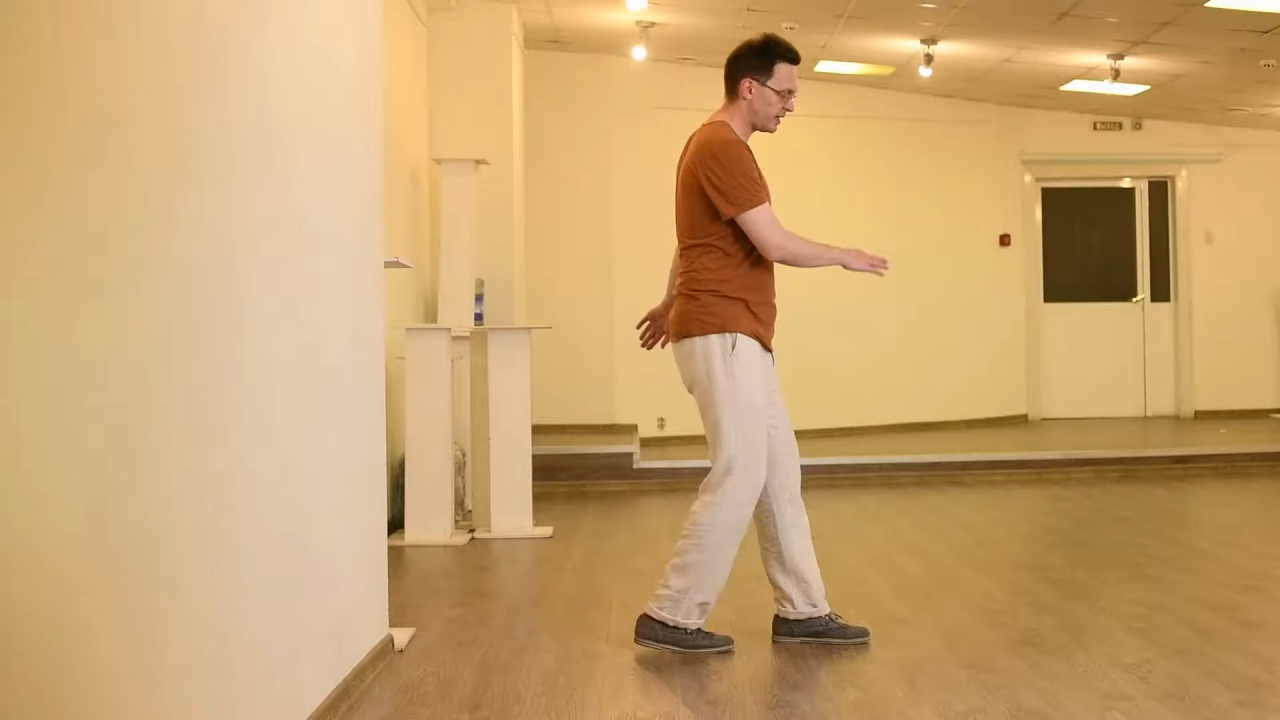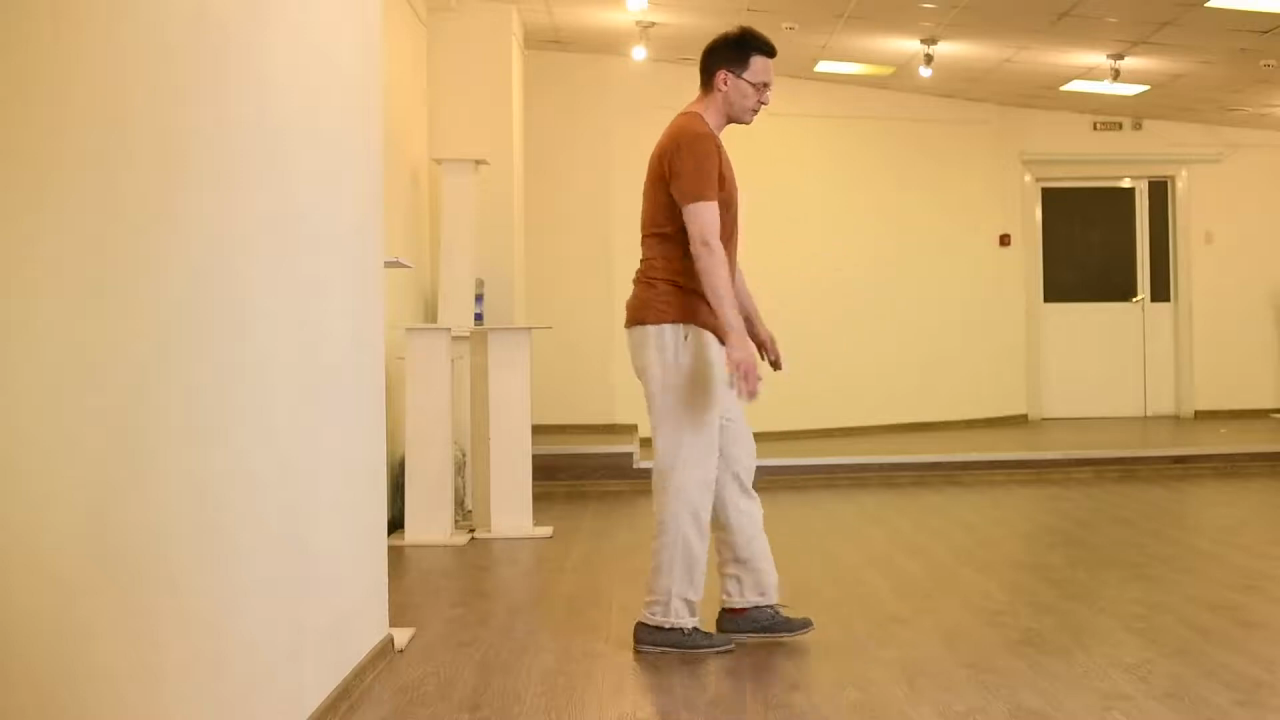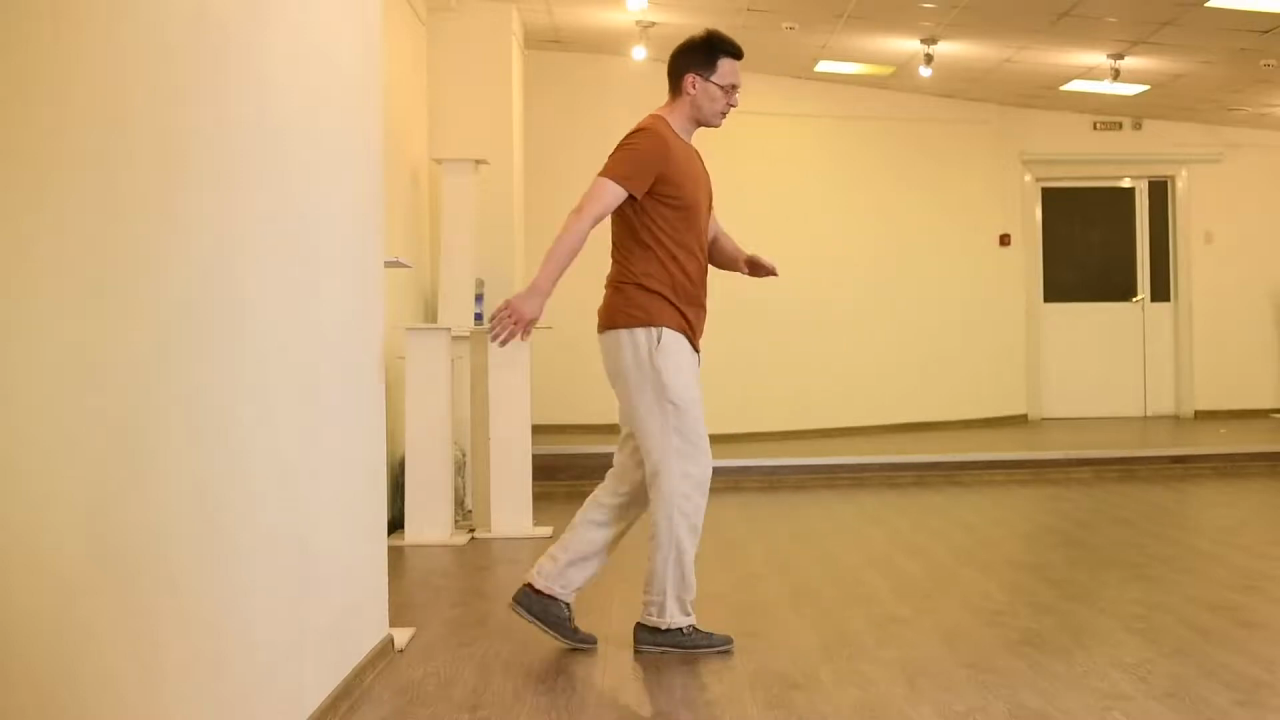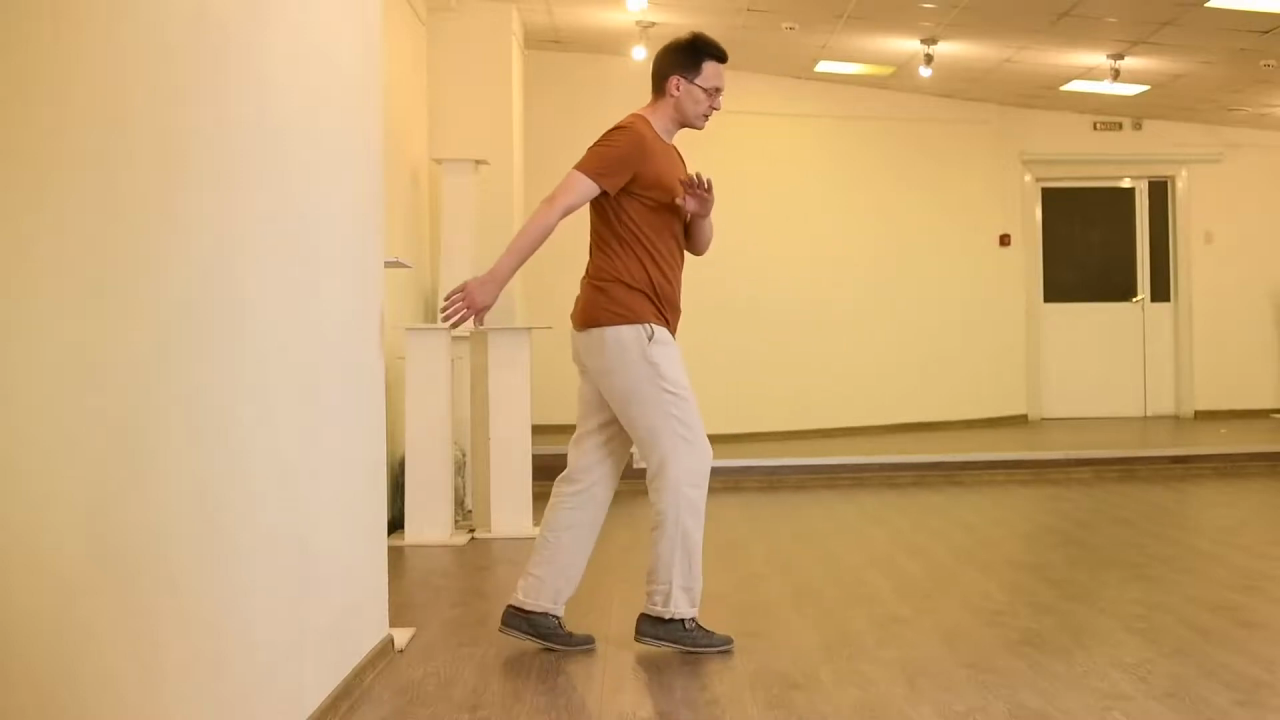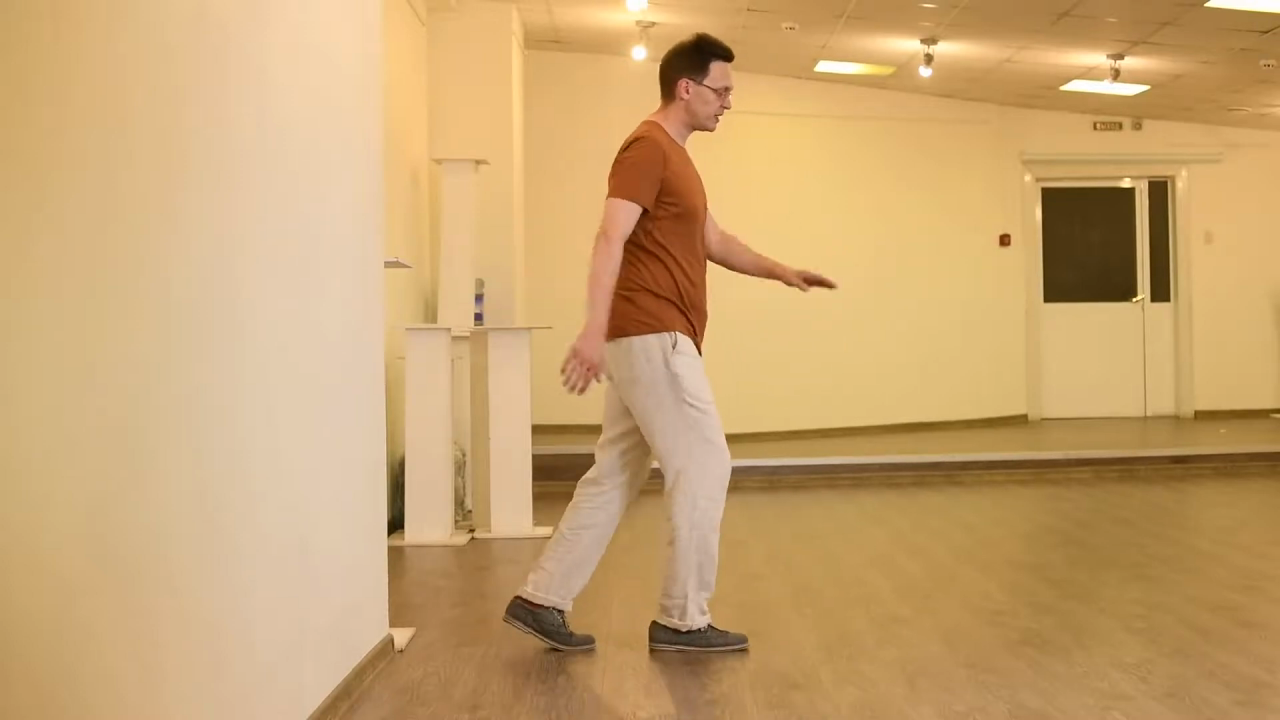
dt=0.3s
person 1, frame 1
left shoulder: (716, 146)
right shoulder: (723, 148)
left elbow: (714, 244)
right elbow: (772, 243)
left wrist: (671, 303)
right wrist: (846, 256)
left hip: (731, 338)
right hip: (722, 337)
left knee: (778, 474)
right knee: (739, 476)
left ankle: (803, 611)
right ankle: (671, 616)
person 1, frame 2
left shoulder: (698, 139)
right shoulder: (694, 140)
left elbow: (720, 247)
right elbow: (706, 245)
left wrist: (753, 323)
right wrist: (735, 334)
left hip: (693, 332)
right hip: (676, 330)
left knee: (733, 464)
right knee: (692, 473)
left ankle: (747, 602)
right ankle: (666, 620)
person 1, frame 3
left shoulder: (683, 153)
right shoulder: (652, 140)
left elbow: (709, 240)
right elbow: (588, 213)
left wrist: (743, 261)
right wrist: (538, 293)
left hip: (657, 335)
right hip: (648, 333)
left knee: (638, 474)
right knee: (685, 472)
left ankle: (547, 588)
right ankle: (664, 620)
person 1, frame 4
left shoulder: (668, 154)
right shoulder: (630, 139)
left elbow: (697, 245)
right elbow: (556, 206)
left wrist: (700, 211)
right wrist: (494, 279)
left hip: (620, 332)
right hip: (626, 329)
left knee: (590, 473)
right knee: (685, 459)
left ankle: (534, 606)
right ankle: (670, 611)
person 1, frame 5
left shoulder: (673, 155)
right shoulder: (647, 148)
left elbow: (712, 241)
right elbow: (610, 239)
left wrist: (782, 272)
right wrist: (592, 328)
left hip: (655, 341)
right hip: (653, 341)
left knee: (615, 475)
right knee: (703, 472)
left ankle: (541, 599)
right ankle: (682, 620)
